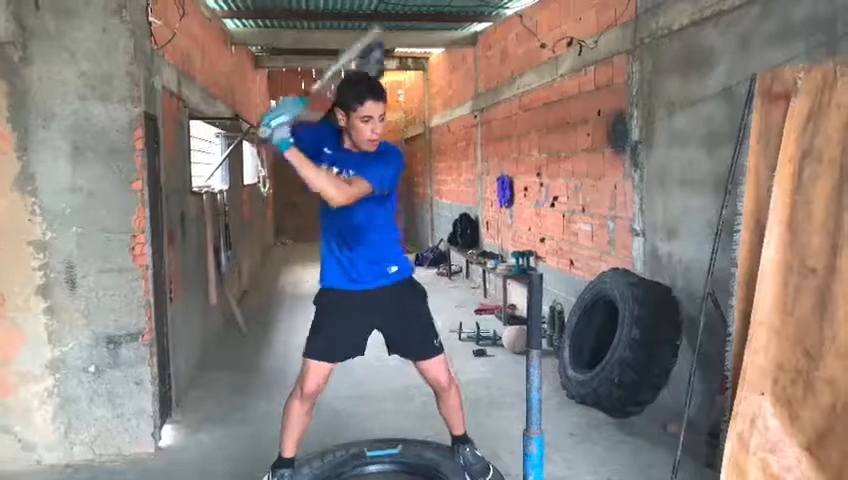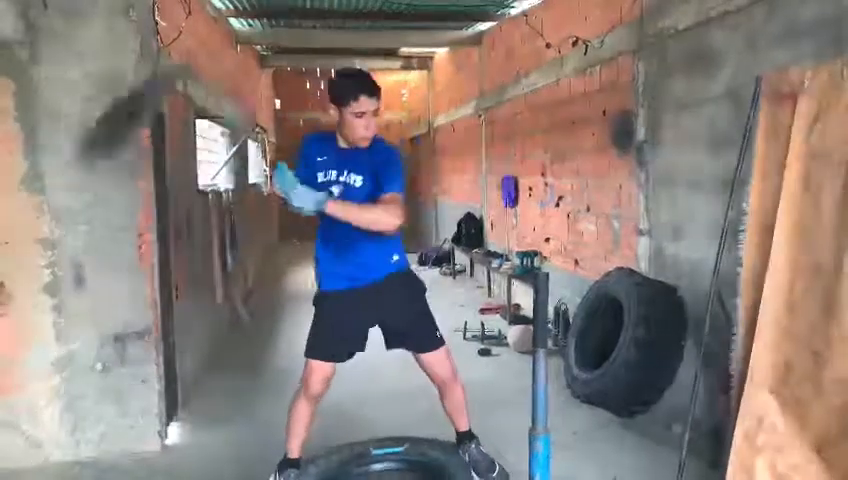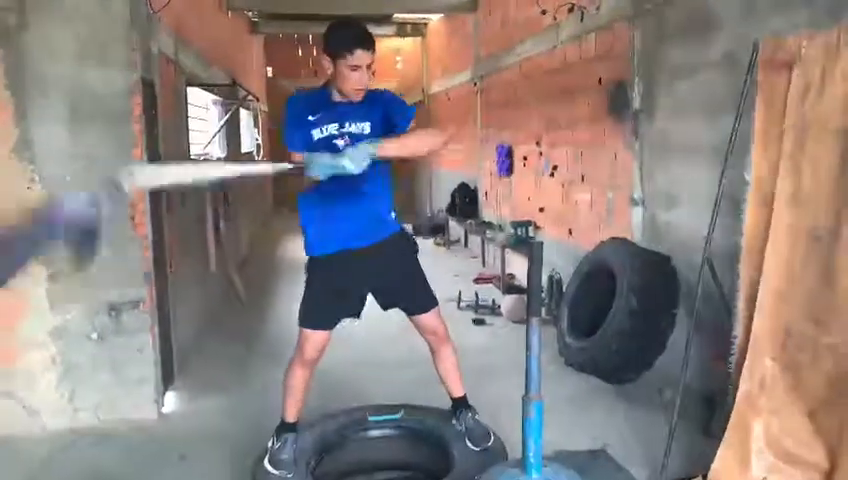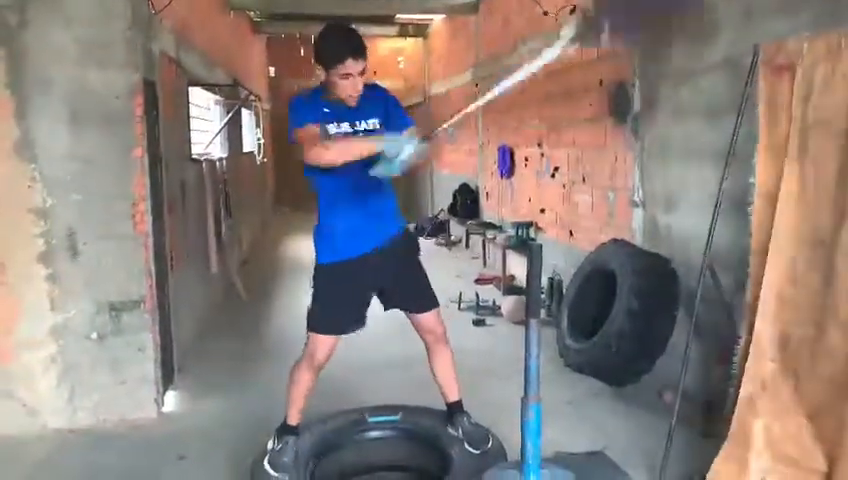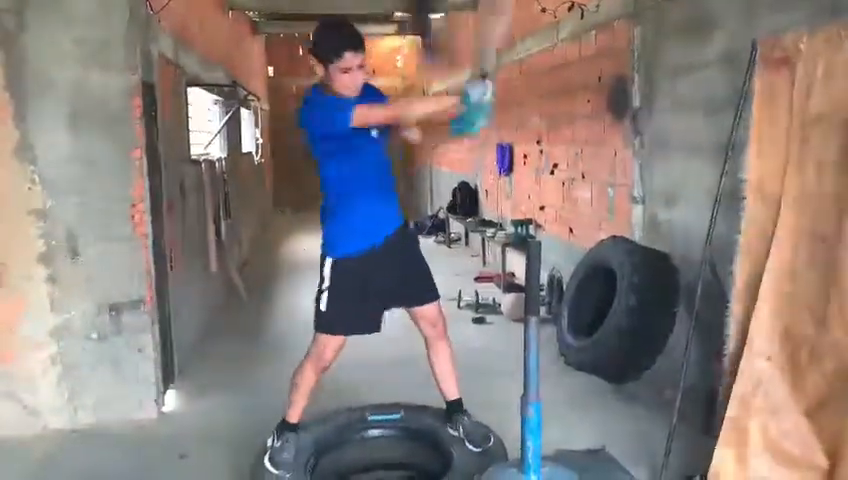
dt=1s
person 1, frame 1
left shoulder: (389, 158)
right shoulder: (321, 137)
left elbow: (339, 195)
right elbow: (271, 134)
left wrist: (289, 147)
left hip: (394, 285)
right hip: (341, 290)
left knee: (441, 378)
right knee: (309, 385)
left ankle: (463, 446)
person 1, frame 2
left shoulder: (385, 156)
right shoulder: (314, 146)
left elbow: (390, 219)
right elbow: (301, 196)
left wrist: (323, 201)
right wrist: (288, 185)
left hip: (392, 281)
right hip: (339, 289)
left knee: (444, 374)
right knee: (313, 385)
left ankle: (467, 443)
person 1, frame 3
left shoulder: (381, 104)
right shoulder: (302, 107)
left elbow: (436, 137)
right elbow: (299, 172)
left wrist: (373, 149)
right wrist: (317, 165)
left hip: (386, 240)
right hip: (330, 250)
left knee: (436, 331)
right knee: (309, 350)
left ankle: (462, 410)
right ankle: (286, 434)
person 1, frame 4
left shoulder: (379, 99)
right shoulder: (304, 106)
left elbow: (416, 143)
right elbow: (316, 154)
left wrist: (403, 147)
right wrist: (381, 143)
left hip: (392, 240)
right hip: (340, 254)
left knee: (435, 331)
right knee: (317, 353)
left ankle: (457, 415)
right ankle: (287, 434)
person 1, frame 5
left shoulder: (366, 94)
right shoulder: (317, 108)
left elbow: (406, 128)
right elbow: (389, 114)
left wrist: (435, 121)
right wrist: (458, 101)
left hip: (393, 233)
right hip: (350, 250)
left knee: (434, 323)
right knee: (325, 351)
left ankle: (456, 414)
right ankle: (286, 431)
